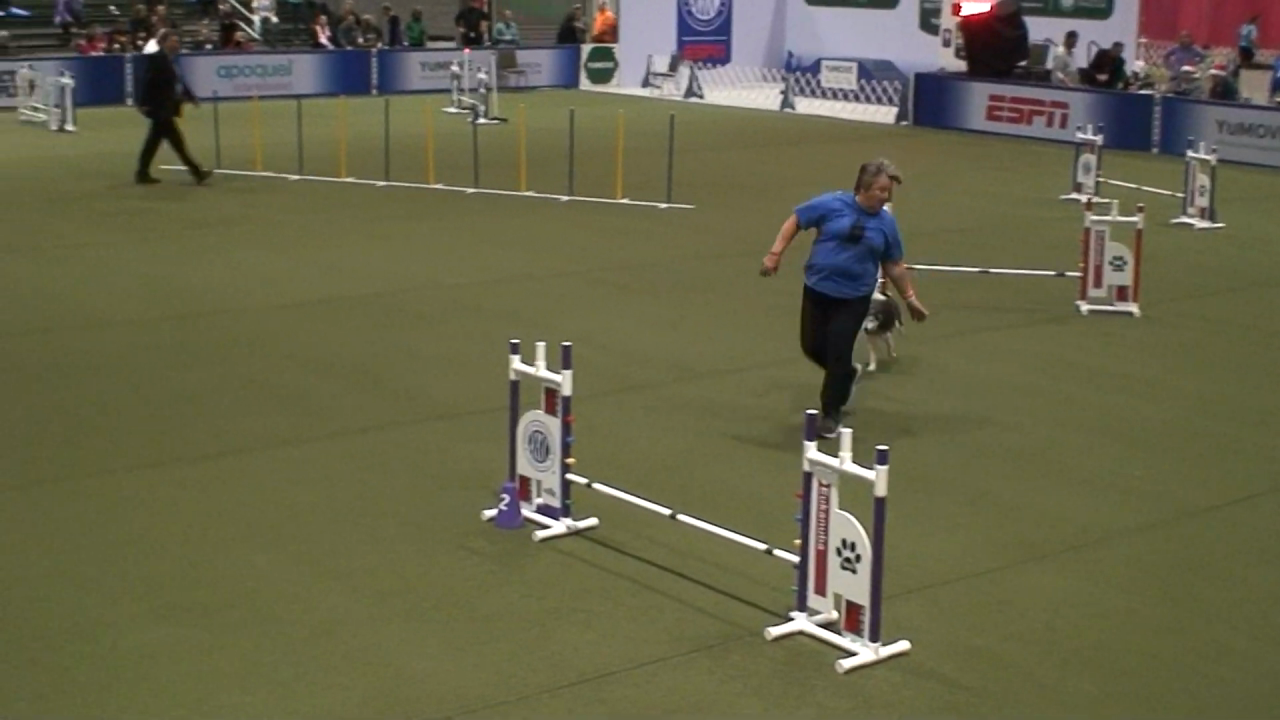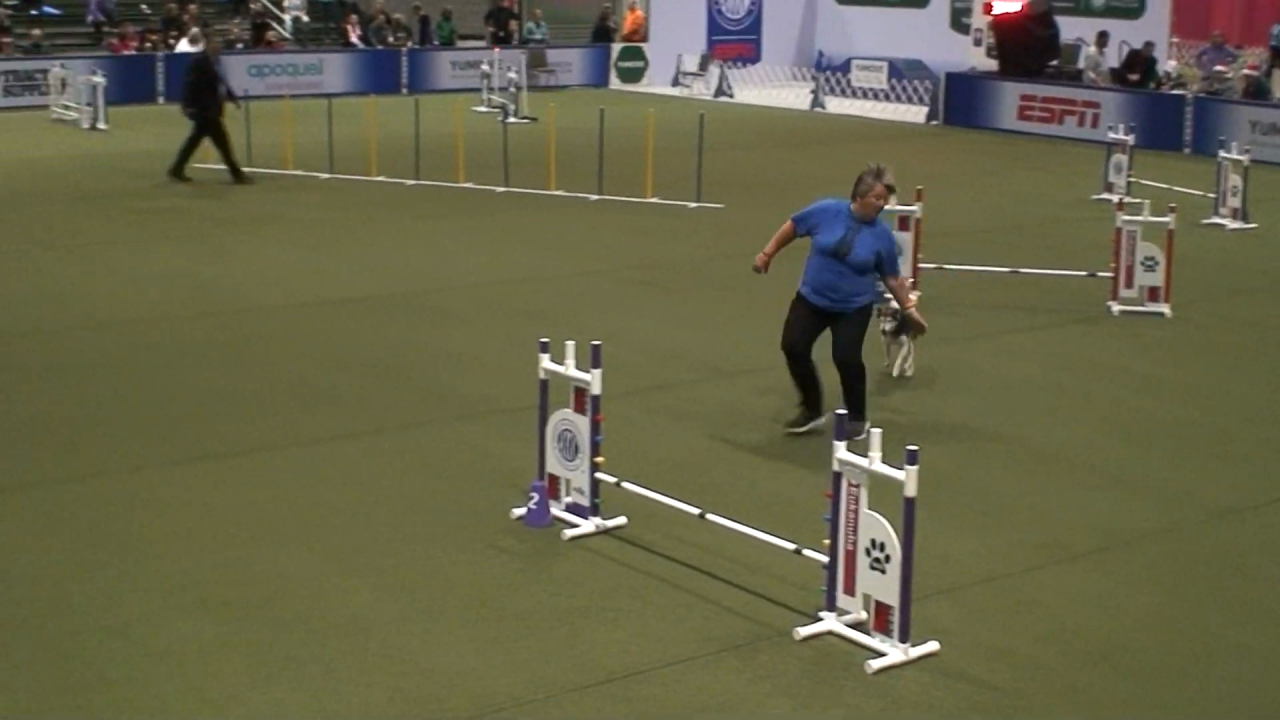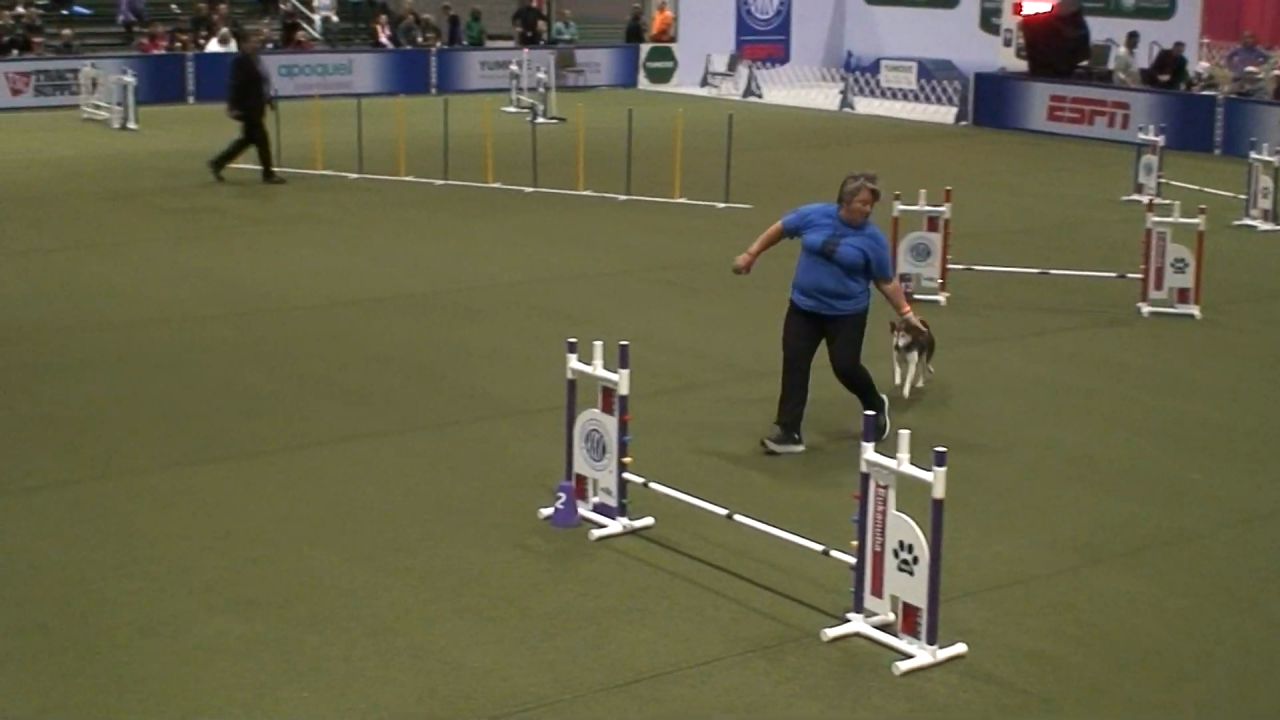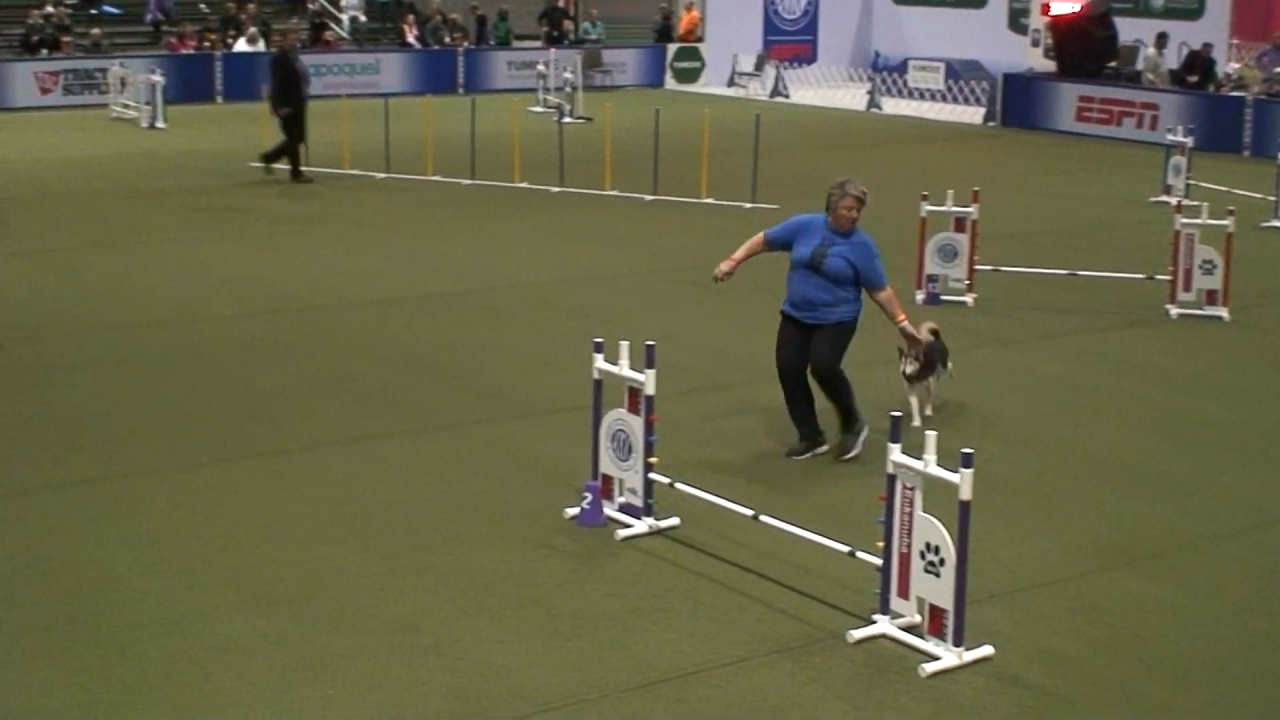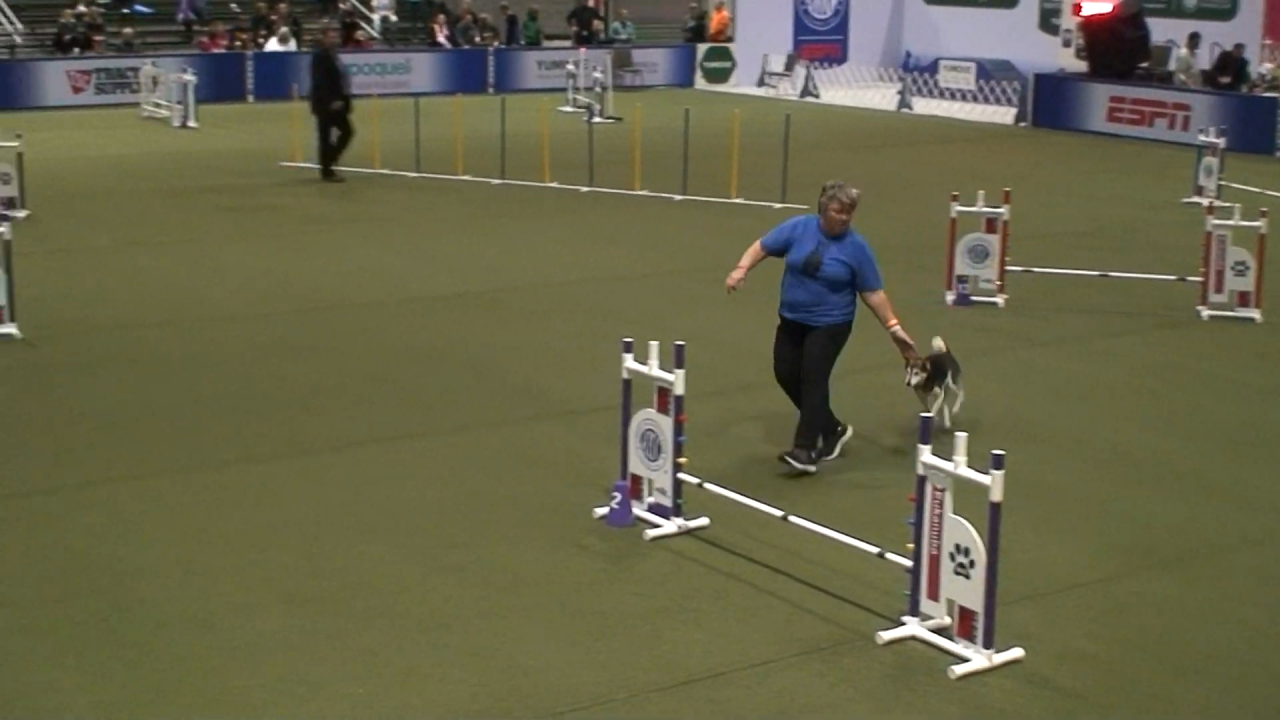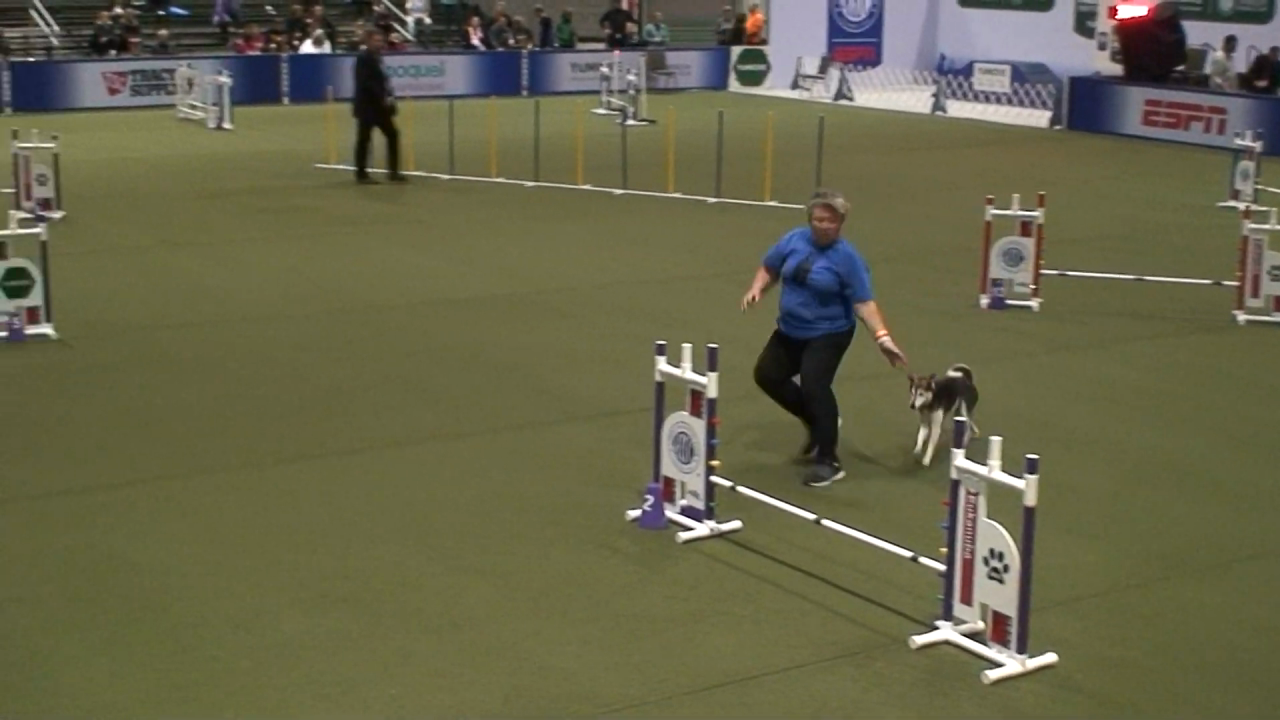
dt=0.1s
person 1, frame 1
left shoulder: (886, 223)
right shoulder: (832, 203)
left elbow: (894, 265)
right elbow: (795, 221)
left wrist: (910, 298)
right wrist: (775, 254)
left hip: (853, 297)
right hip: (817, 289)
left knee: (839, 349)
right knee: (814, 346)
left ankle: (832, 414)
right ankle: (847, 372)
person 1, frame 2
left shoulder: (882, 235)
right shoulder: (827, 211)
left elbow: (892, 278)
right elbow: (793, 225)
left wrist: (909, 309)
right wrist: (767, 253)
left hip: (853, 307)
right hip: (811, 299)
left knee: (847, 358)
right knee: (793, 347)
left ankle: (857, 416)
right ankle: (811, 408)
person 1, frame 3
left shoulder: (872, 238)
right shoulder: (815, 214)
left elbow: (887, 282)
right elbow: (780, 229)
left wrist: (907, 314)
right wrist: (751, 253)
left hip: (847, 312)
right hip: (803, 307)
left knee: (845, 367)
right knee: (794, 362)
left ankle: (877, 407)
right ankle: (787, 432)
person 1, frame 4
left shoulder: (862, 246)
right shoulder: (804, 225)
left elbow: (880, 290)
right elbow: (764, 239)
left wrist: (902, 323)
right wrist: (733, 261)
left hip: (836, 320)
right hip: (795, 316)
left knee: (824, 368)
right knee: (788, 370)
left ankle: (852, 425)
right ankle: (811, 437)
person 1, frame 5
left shoulder: (857, 248)
right shoulder: (797, 227)
left elbow: (874, 292)
right elbow: (761, 246)
left wrist: (894, 328)
right wrist: (741, 270)
left hip: (830, 322)
right hip: (792, 319)
left knee: (812, 373)
right knee: (787, 374)
left ankle: (807, 448)
right ankle: (832, 428)
person 1, frame 6
left shoulder: (847, 258)
right shoulder: (794, 240)
left elbow: (864, 303)
right elbow: (768, 269)
left wrist: (883, 339)
right wrist: (756, 290)
left hip: (829, 334)
right hip: (789, 331)
left knee: (814, 387)
right knee: (767, 374)
left ankle: (828, 461)
right ankle: (818, 423)
